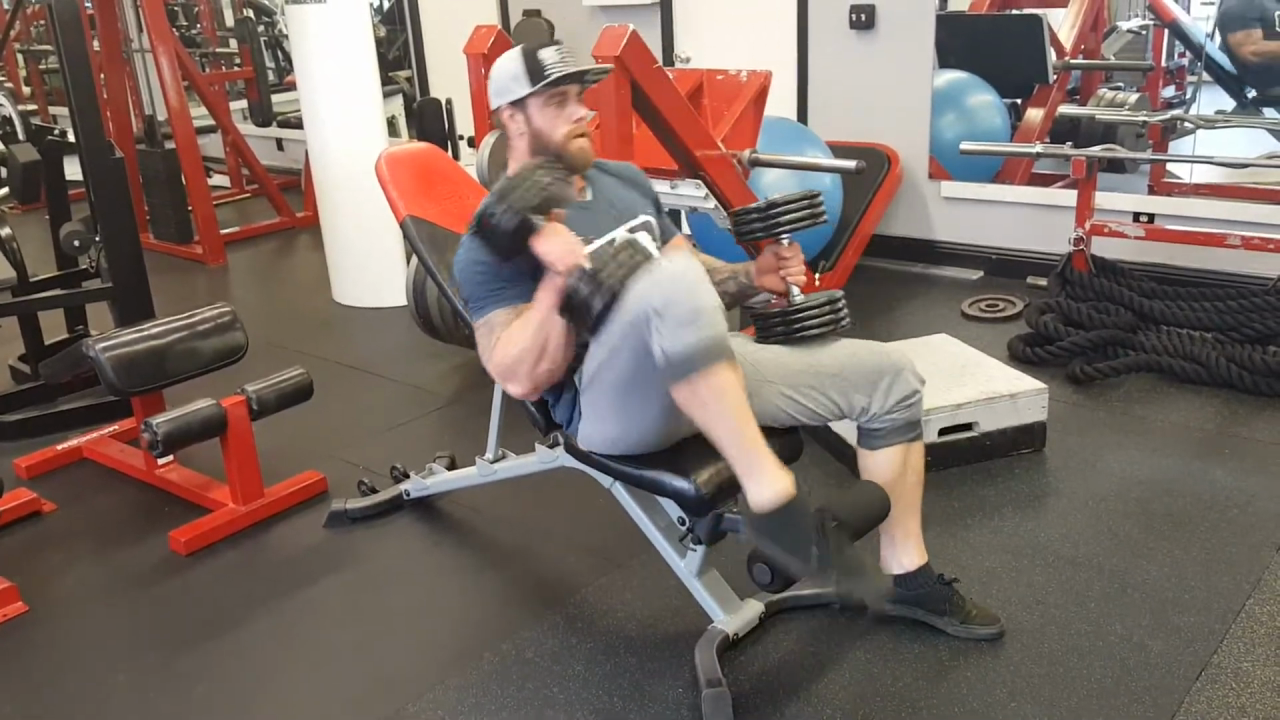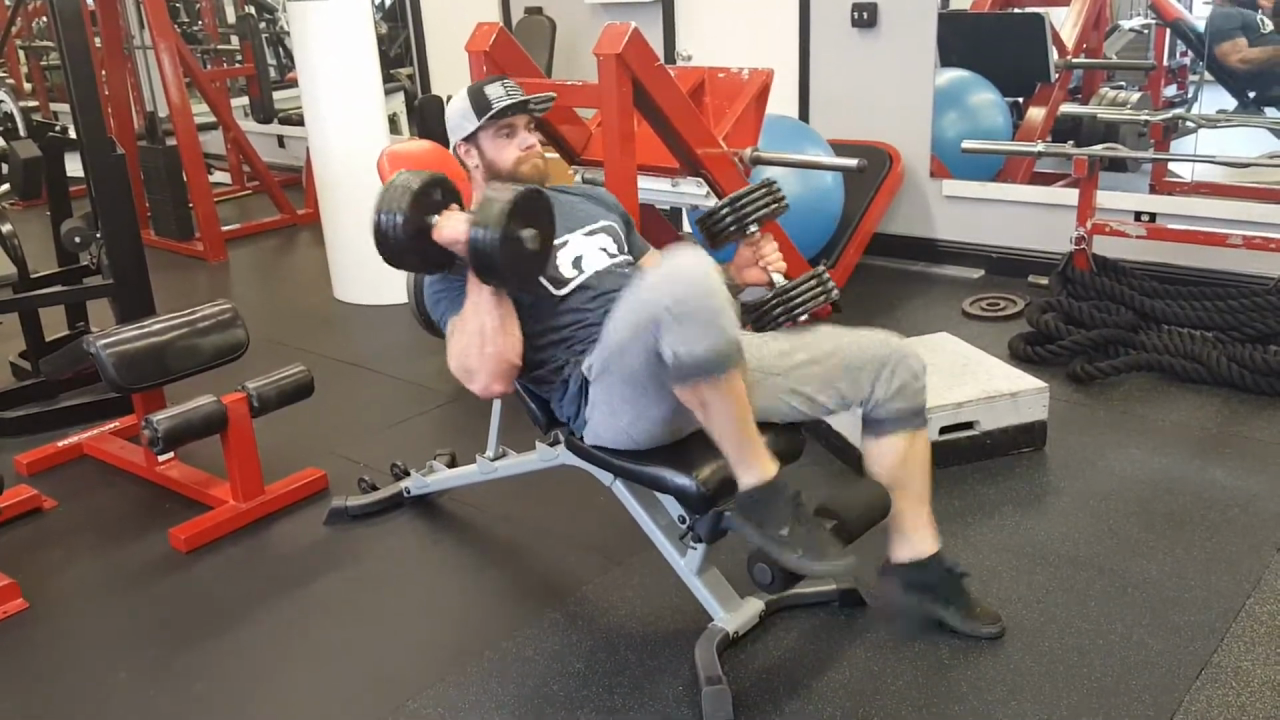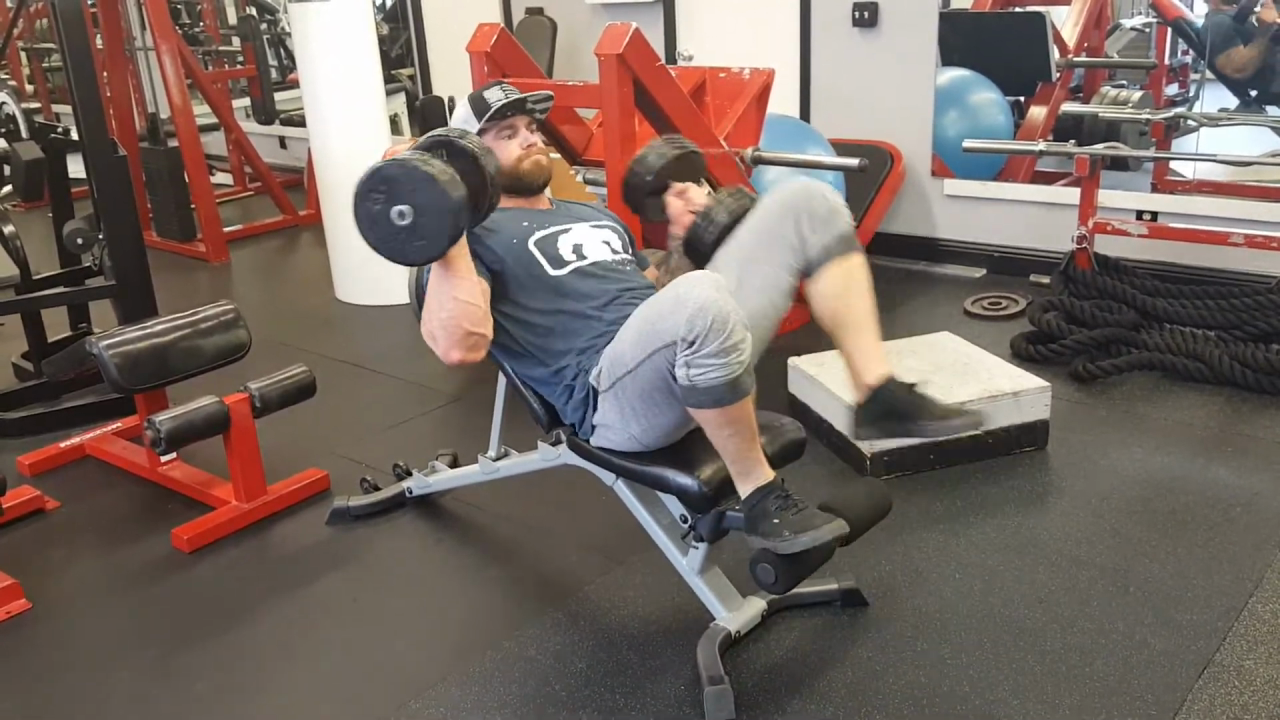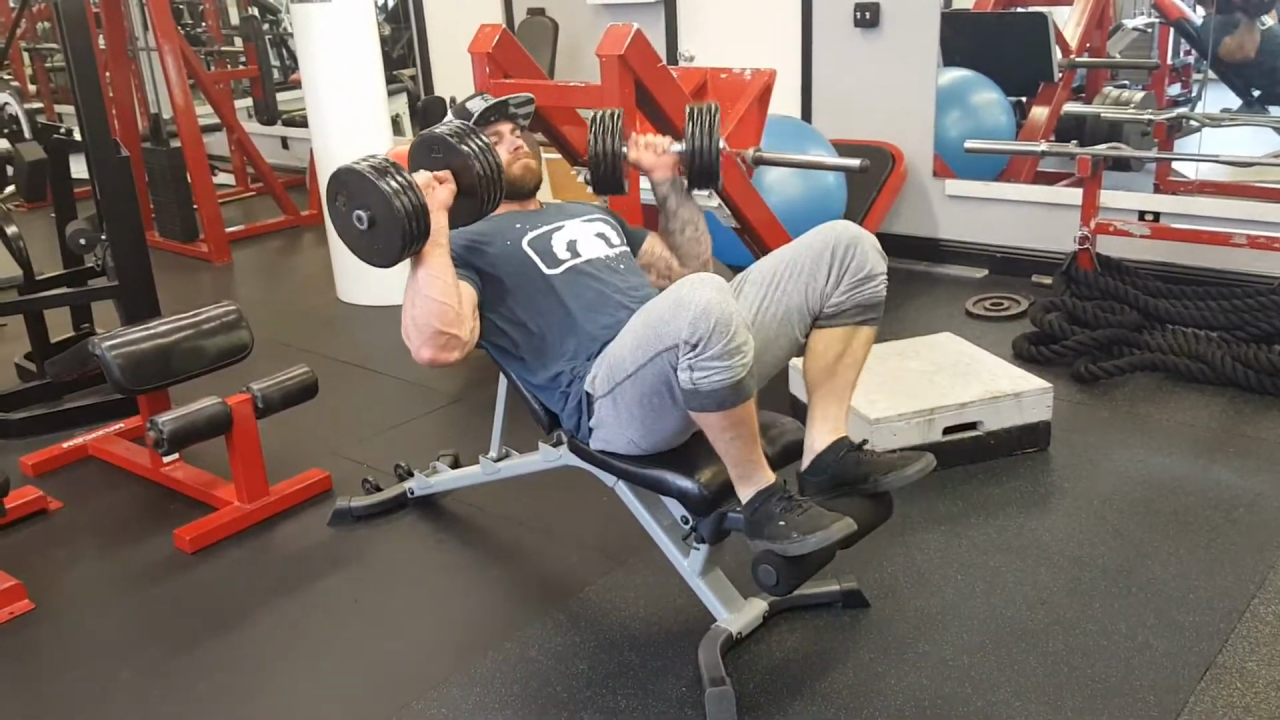
dt=0.4s
person 1, frame 1
left shoulder: (623, 181)
right shoulder: (492, 243)
left elbow: (693, 270)
right elbow: (521, 379)
left wrist: (752, 277)
right wrist: (557, 280)
left hip: (696, 362)
right hip: (607, 401)
left knee: (890, 377)
right knee: (671, 284)
left ankle: (906, 575)
right ankle: (772, 499)
person 1, frame 2
left shoulder: (589, 201)
right shoulder: (461, 264)
right elbow: (489, 378)
left wrist: (733, 276)
right wrist: (476, 265)
left hip: (703, 370)
right hip: (615, 398)
left knee: (891, 363)
right knee: (686, 276)
left ankle: (915, 564)
right ankle: (758, 481)
person 1, frame 3
left shoulder: (594, 215)
right shoulder: (477, 240)
right elbow: (459, 346)
left wrist: (682, 235)
left hip: (695, 346)
right hip: (612, 399)
left knee: (804, 201)
right knee: (701, 301)
left ankle: (884, 399)
right ankle: (759, 494)
person 1, frame 4
left shoulder: (590, 214)
right shoulder: (469, 247)
left elbow: (688, 269)
right elbow: (437, 345)
left wrist: (667, 183)
right wrist: (431, 226)
left hip: (701, 348)
right hip: (613, 401)
left knee: (846, 246)
right knee: (704, 304)
left ankle: (827, 451)
right ankle: (762, 498)
